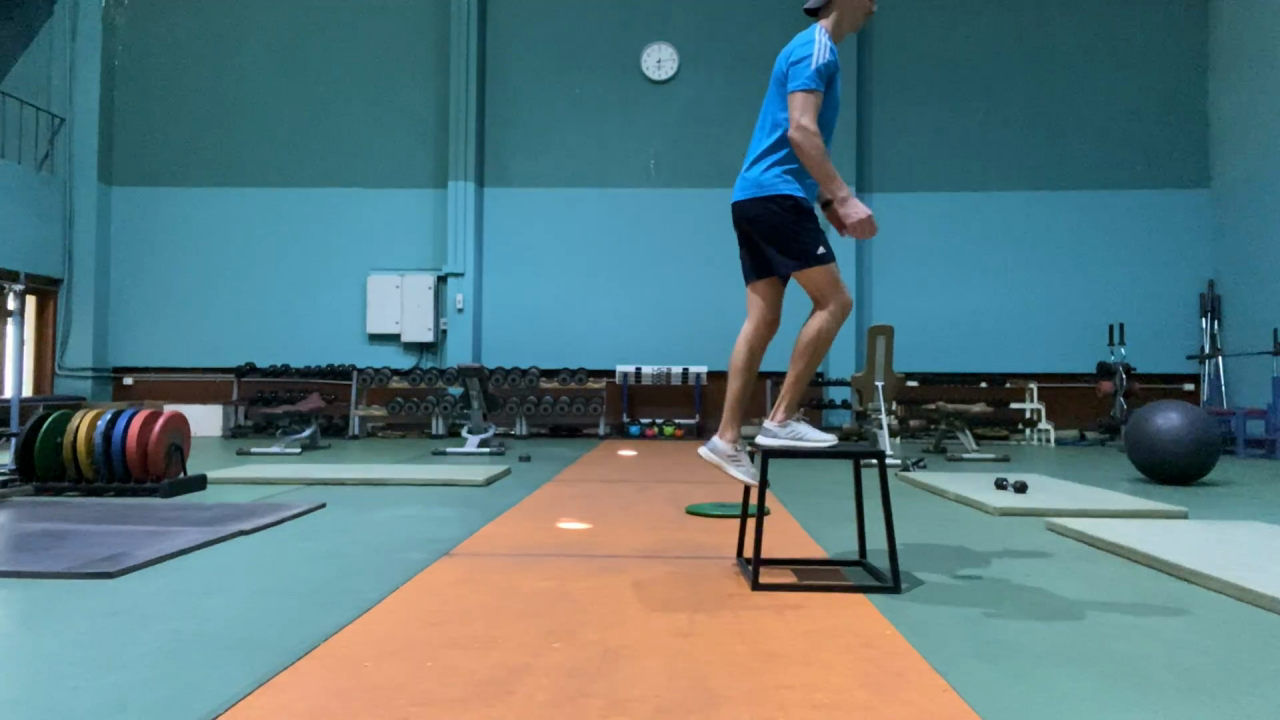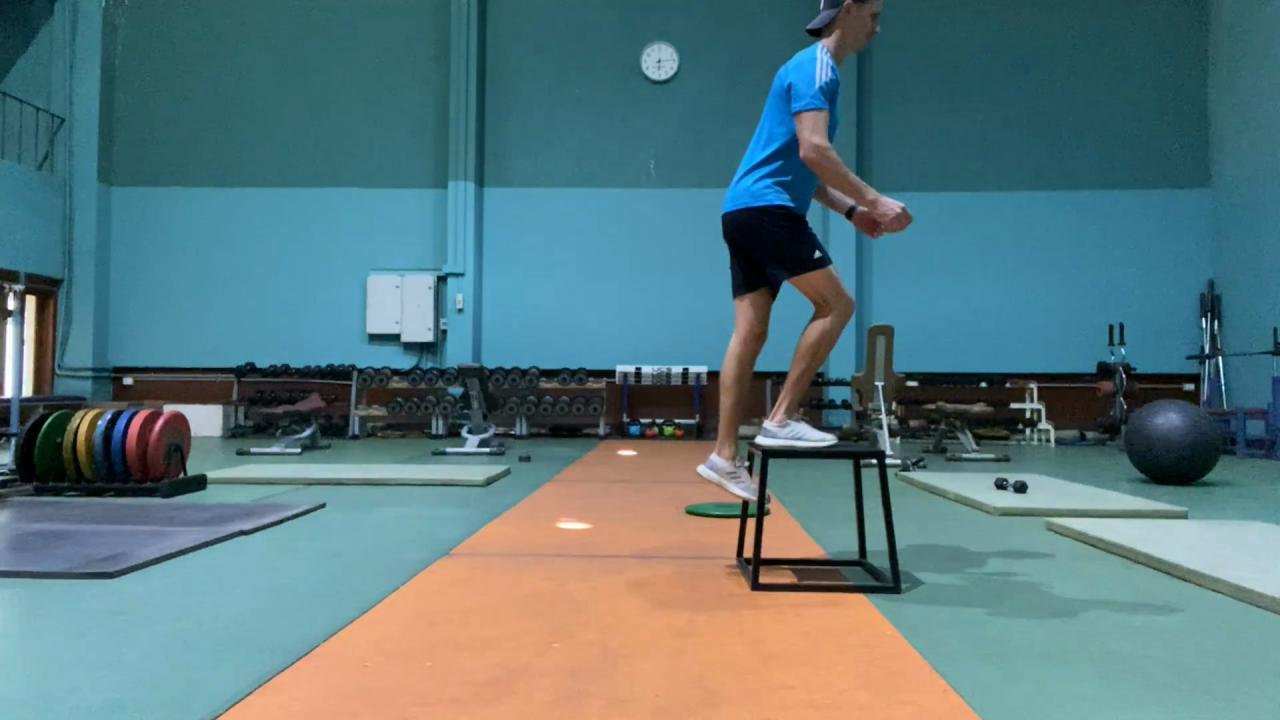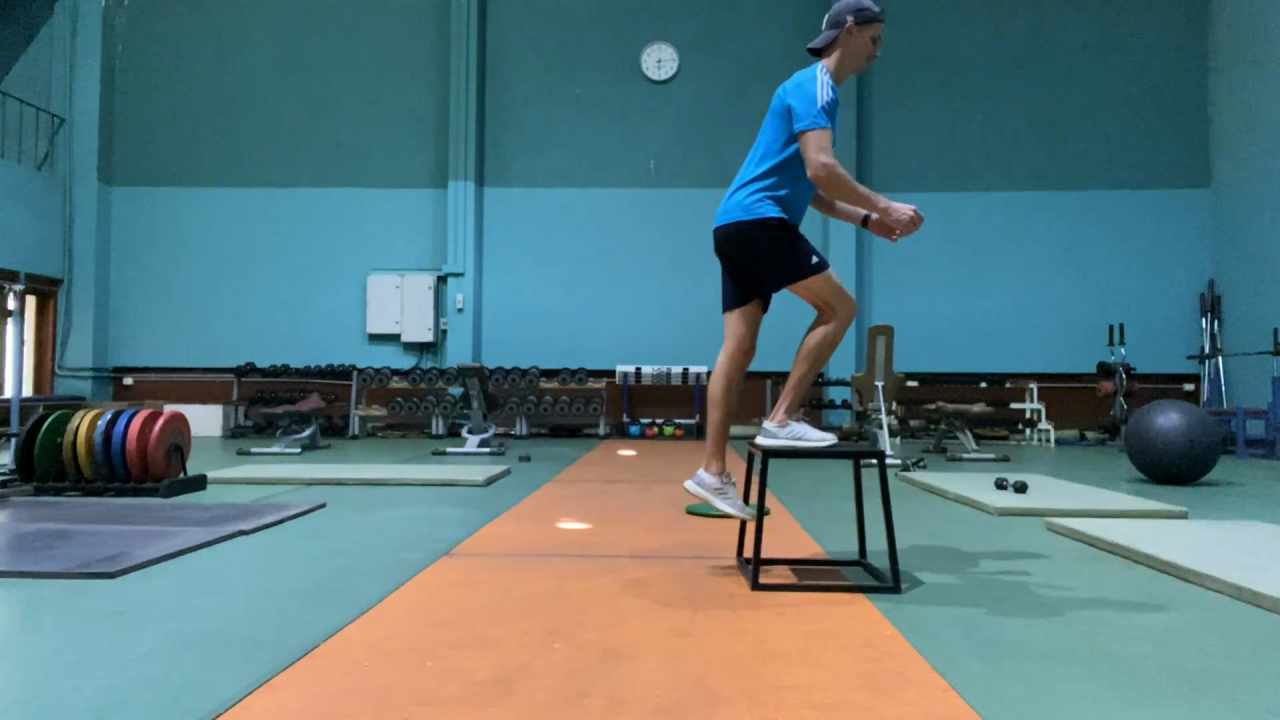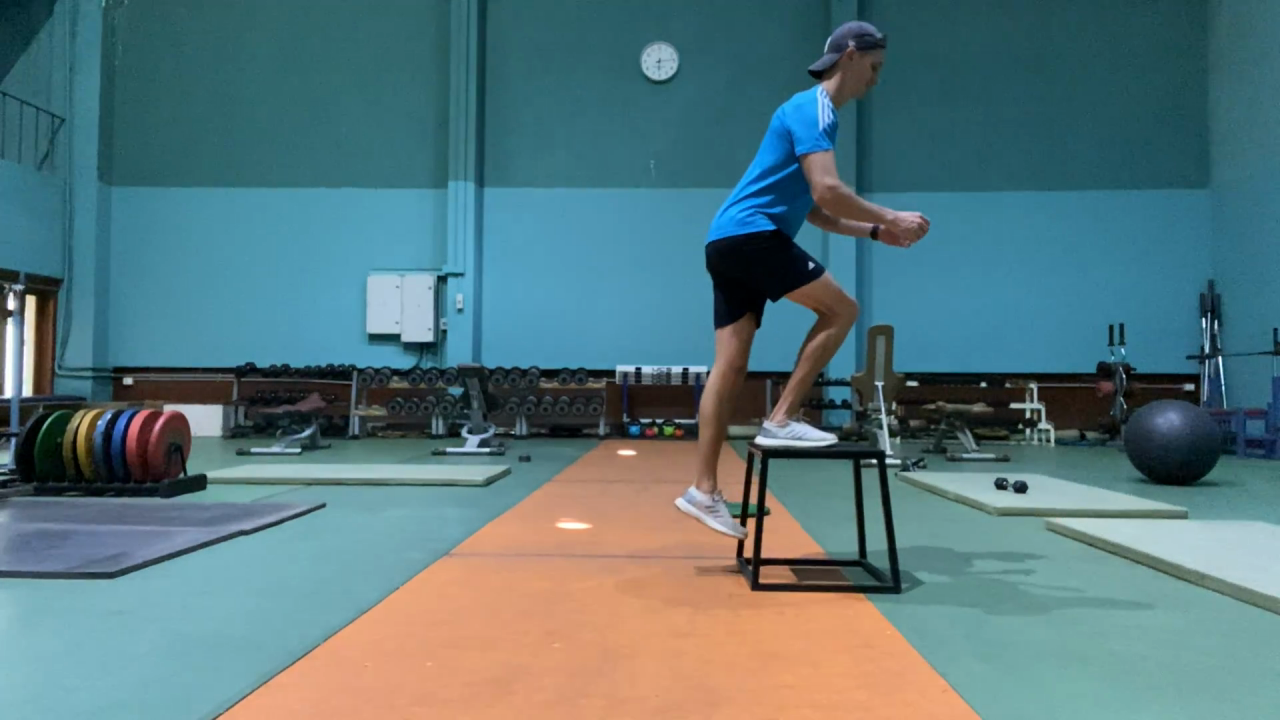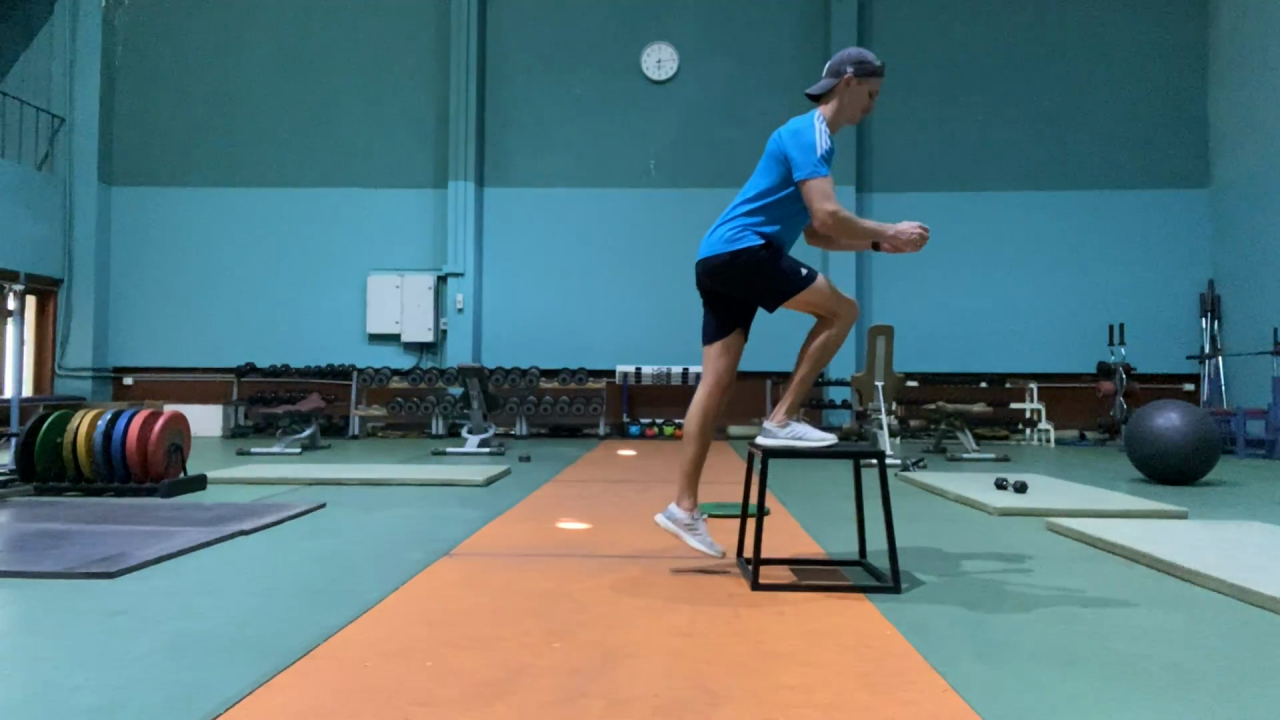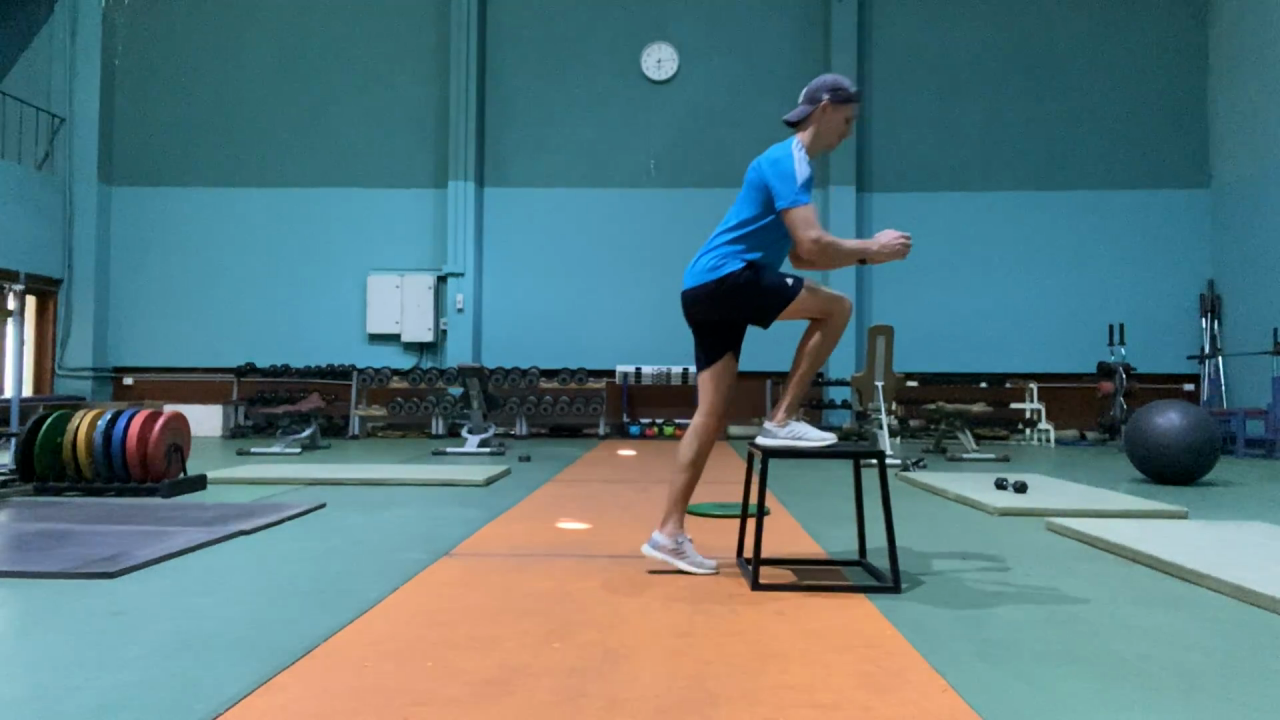
dt=0.3s
person 1, frame 1
left shoulder: (815, 51)
right shoulder: (815, 48)
right elbow: (800, 131)
left wrist: (826, 203)
right wrist: (845, 199)
left hip: (756, 199)
right hip: (772, 197)
left knee: (762, 319)
right knee: (834, 301)
left ankle: (726, 439)
right ankle: (781, 419)
person 1, frame 2
left shoulder: (816, 68)
right shoulder: (815, 65)
right elbow: (813, 150)
left wrist: (851, 210)
right wrist: (874, 200)
left hip: (746, 210)
right hip: (765, 207)
left knee: (750, 332)
right knee: (836, 305)
left ankle: (724, 455)
right ankle: (781, 420)
person 1, frame 3
left shoulder: (815, 90)
right shoulder: (813, 85)
left elbow: (811, 190)
right elbow: (820, 170)
left wrist: (867, 219)
right wrist: (884, 207)
left hip: (736, 226)
right hip: (756, 221)
left knee: (738, 349)
right knee: (839, 307)
left ankle: (712, 472)
right ankle: (781, 420)
person 1, frame 4
left shoulder: (813, 110)
right shoulder: (813, 107)
left elbow: (815, 211)
right elbow: (827, 191)
left wrist: (876, 232)
right wrist: (891, 218)
left hip: (728, 242)
right hip: (749, 234)
left knee: (730, 366)
right knee: (840, 311)
left ankle: (703, 490)
right ankle: (781, 421)
person 1, frame 5
left shoulder: (808, 135)
right shoulder: (809, 132)
left elbow: (815, 232)
right elbow: (828, 216)
left wrist: (877, 242)
right wrist: (888, 232)
left hip: (719, 261)
right hip: (739, 251)
left knee: (716, 384)
right knee: (841, 310)
left ankle: (684, 508)
right ankle: (781, 420)
person 1, frame 6
left shoulder: (788, 162)
right shoulder: (788, 160)
left elbow: (799, 255)
right elbow: (813, 244)
left wrist: (863, 254)
right wrist: (873, 248)
left hip: (705, 289)
right hip: (724, 279)
left knee: (711, 415)
right knee: (835, 308)
left ankle: (668, 533)
right ankle: (782, 420)
